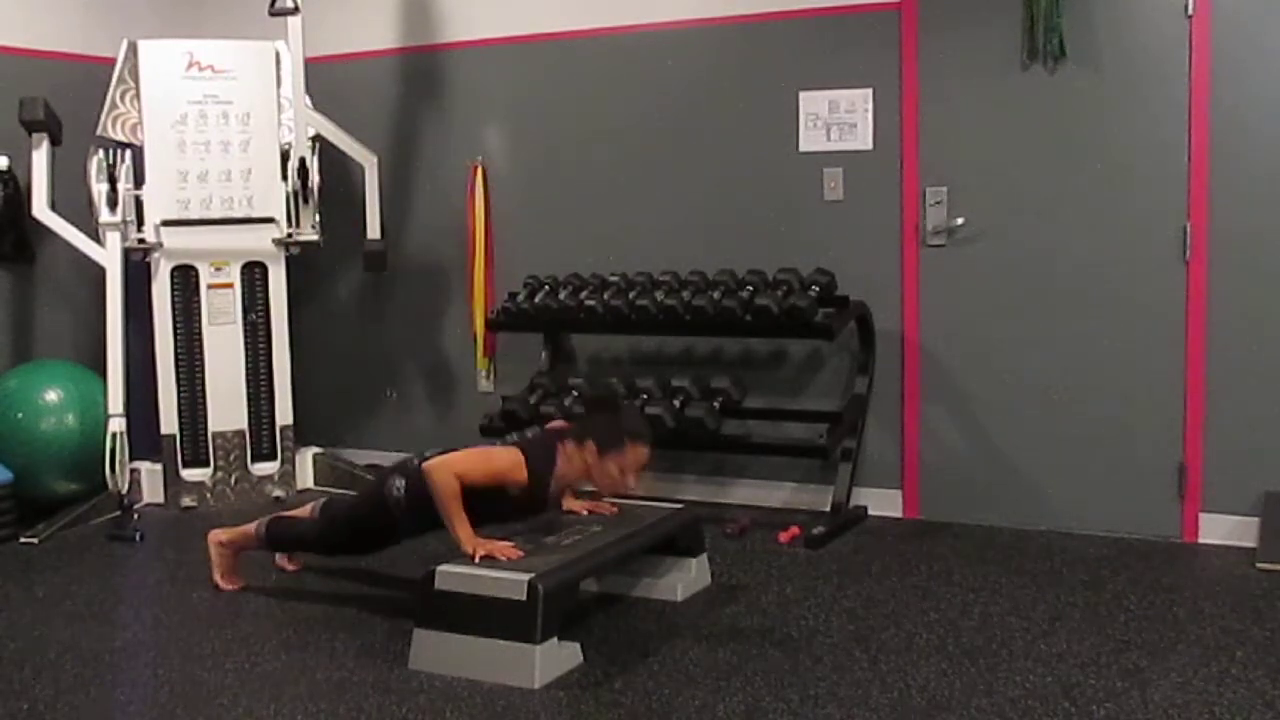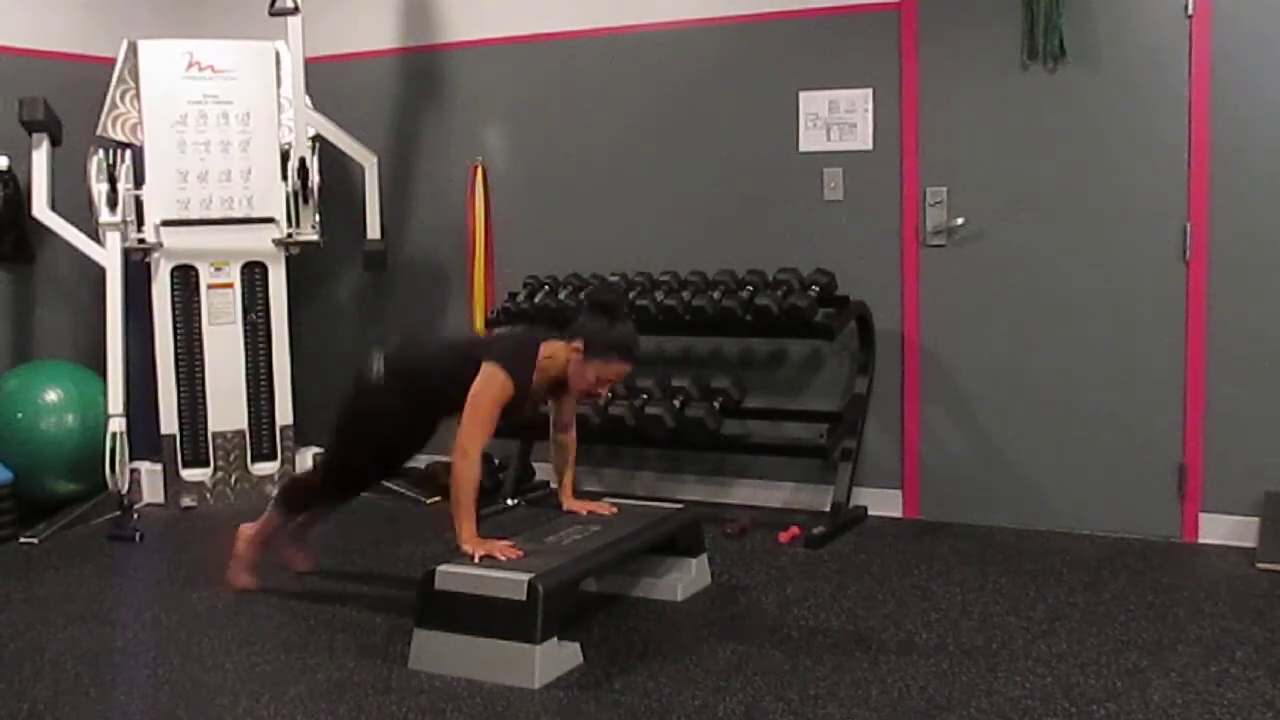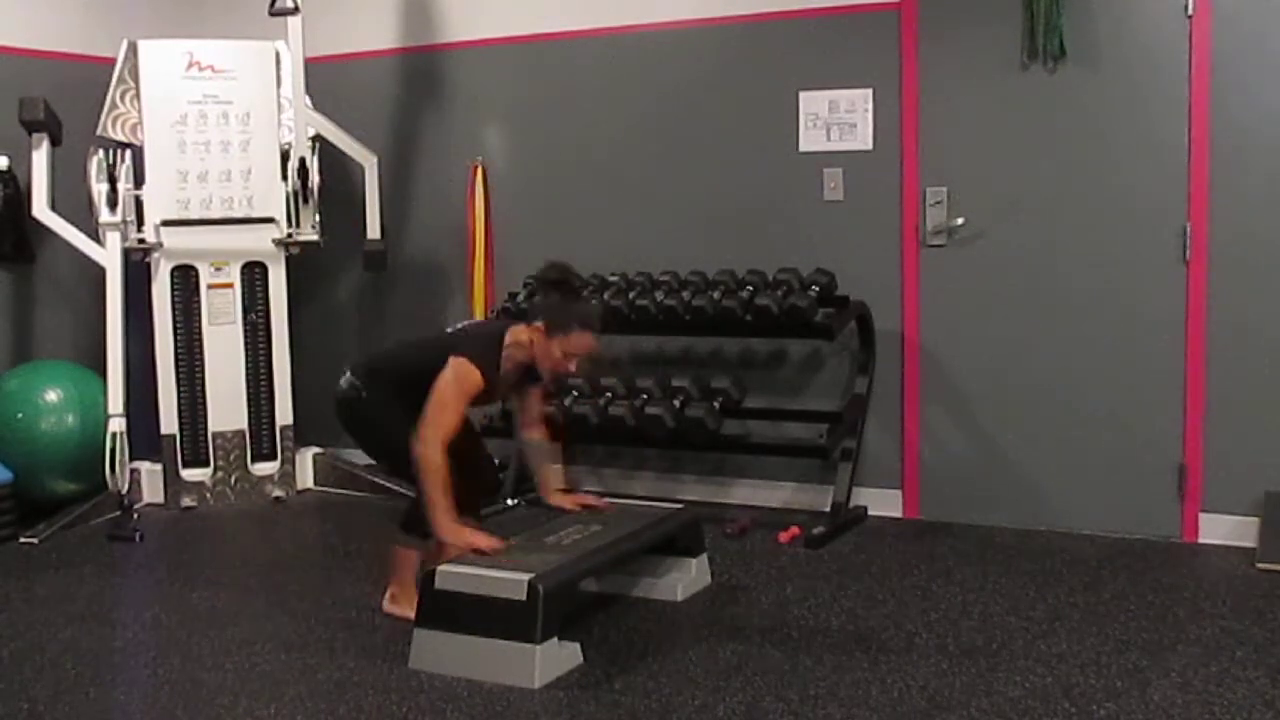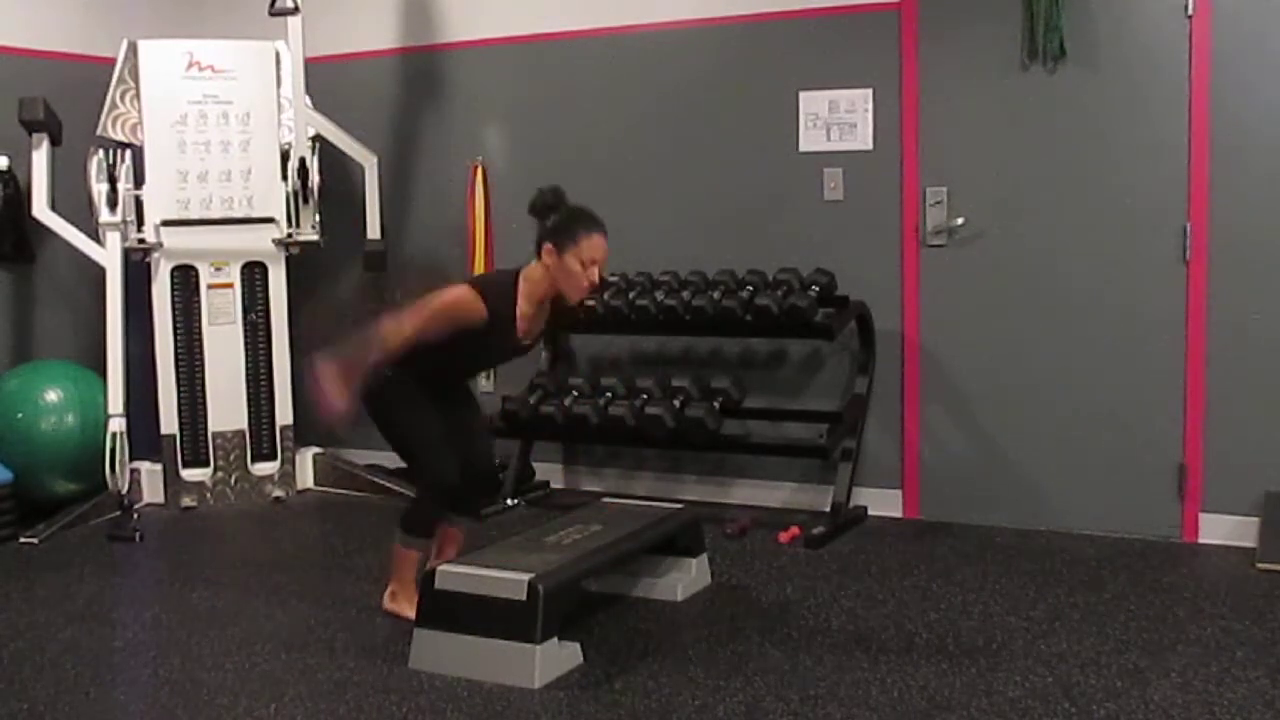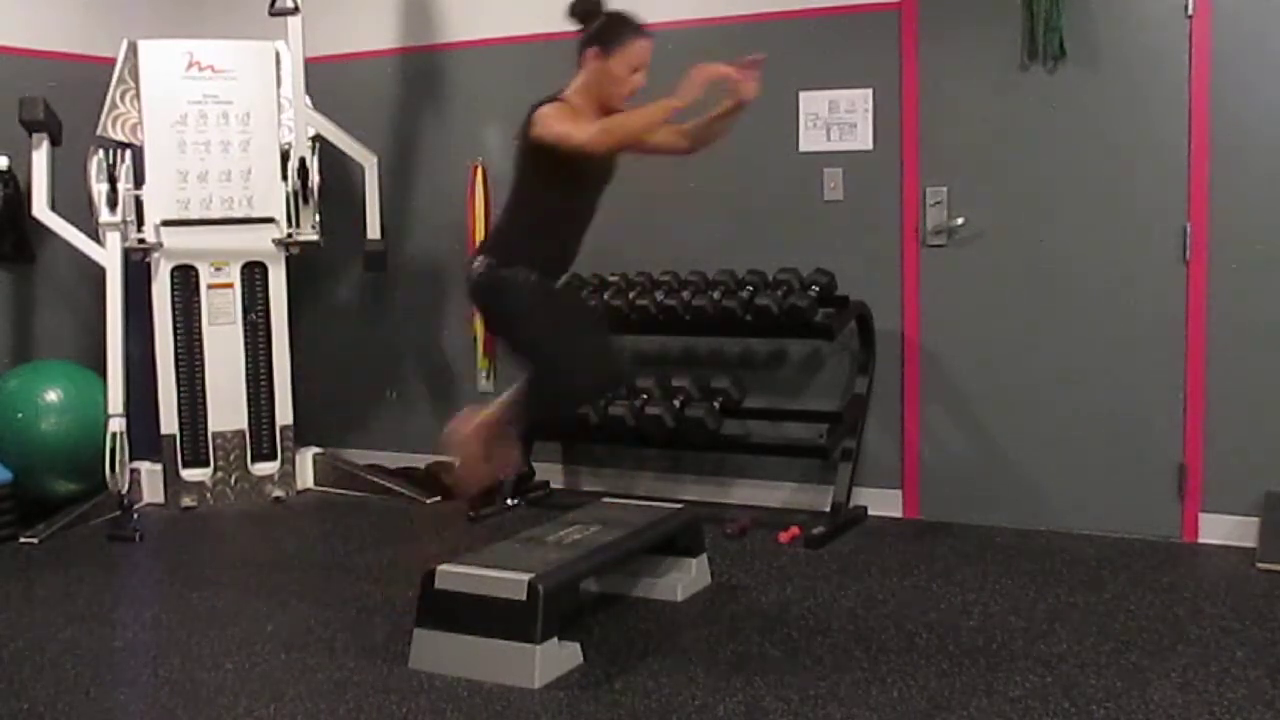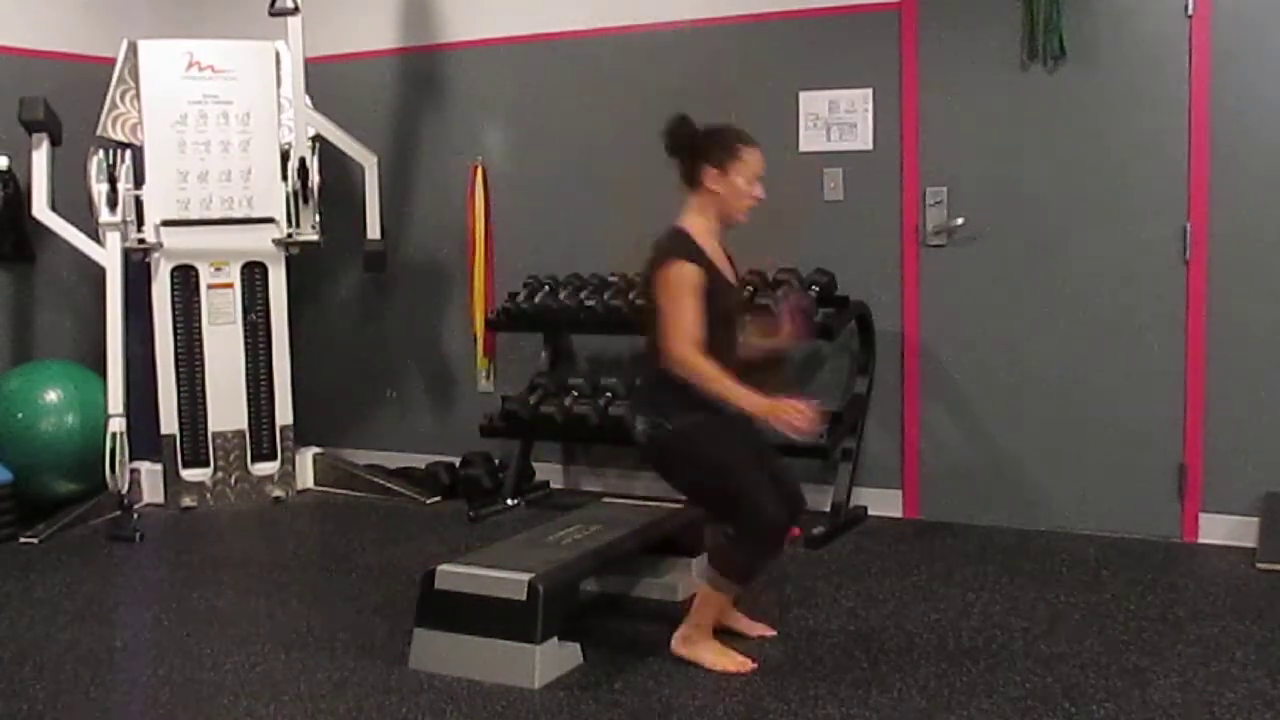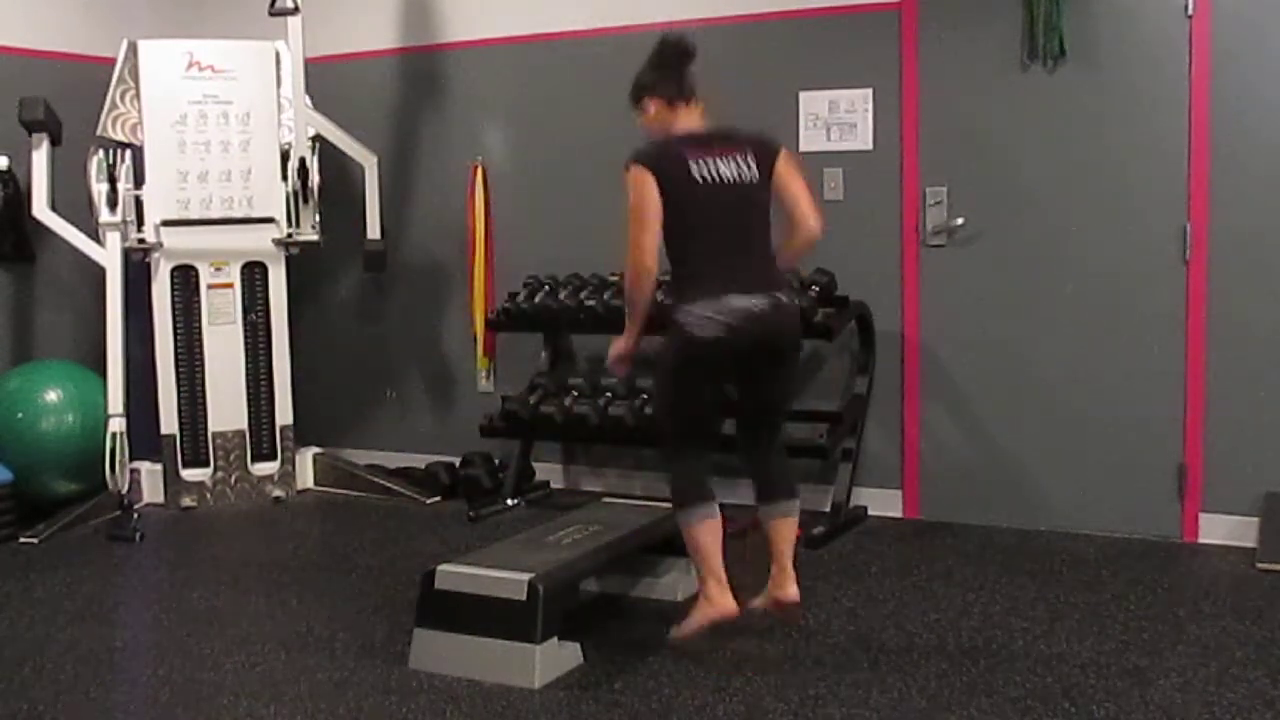
dt=0.4s
person 1, frame 1
left shoulder: (570, 442)
right shoulder: (526, 468)
left elbow: (554, 424)
right elbow: (438, 468)
left wrist: (566, 498)
right wrist: (469, 541)
left hip: (422, 488)
right hip: (411, 493)
left knee: (346, 517)
right knee: (330, 535)
left ankle: (299, 516)
right ankle: (227, 539)
person 1, frame 2
left shoulder: (565, 365)
right shoulder: (510, 368)
left elbow: (564, 432)
right elbow: (467, 454)
left wrist: (567, 495)
right wrist: (468, 539)
left hip: (427, 395)
right hip: (391, 387)
left knee: (362, 477)
right knee: (337, 475)
left ankle: (293, 529)
right ankle: (255, 535)
person 1, frame 3
left shoulder: (531, 356)
right shoulder: (475, 359)
left elbow: (532, 428)
right elbow: (427, 443)
left wrist: (551, 492)
right wrist: (448, 525)
left hip: (414, 397)
right hip: (366, 395)
left knee: (482, 479)
right knee: (443, 476)
right ankle: (399, 594)
person 1, frame 4
left shoulder: (554, 304)
right shoulder: (487, 298)
right elbow: (400, 327)
right wrist: (343, 373)
left hip: (445, 381)
right hip: (396, 378)
left knee: (480, 475)
right knee: (440, 476)
right ankle: (400, 591)
person 1, frame 5
left shoulder: (610, 122)
right shoulder: (552, 117)
left elbow: (683, 143)
right elbow: (597, 139)
left wrist: (734, 103)
right wrist: (685, 93)
left hip: (539, 278)
right hip: (505, 274)
left knee: (600, 369)
right knee: (576, 373)
left ankle: (489, 430)
right ankle: (483, 430)
person 1, frame 6
left shoulder: (711, 244)
right shoulder: (679, 256)
right elbow: (682, 355)
left wrist: (772, 339)
right wrist: (764, 407)
left hip: (704, 413)
right hip: (674, 421)
left knee: (777, 503)
right knee: (767, 517)
left ankle: (718, 606)
right ankle: (694, 634)
person 1, frame 7
left shoulder: (650, 162)
right shoulder: (760, 148)
left elbow: (640, 266)
right elbow: (809, 227)
left wrist: (630, 335)
left hip: (701, 321)
right hip: (769, 316)
left knee: (686, 455)
right knee: (763, 447)
left ankle: (716, 594)
right ankle: (782, 580)
